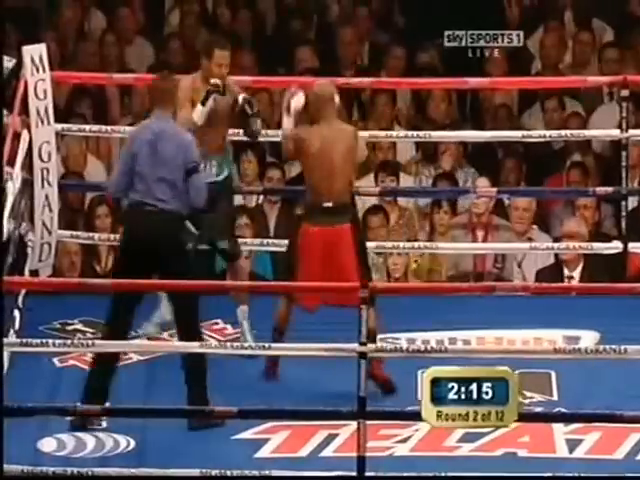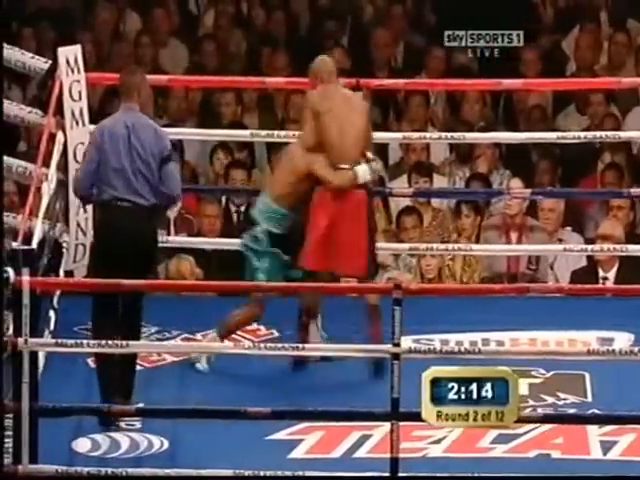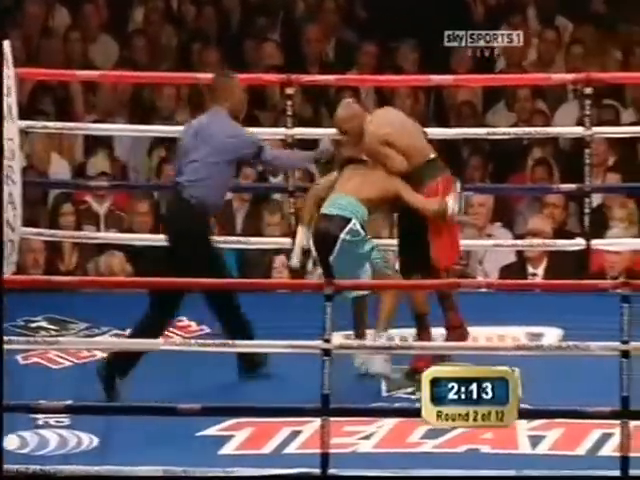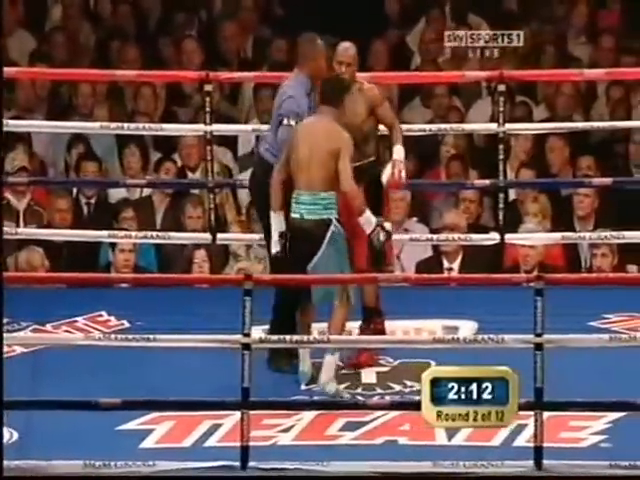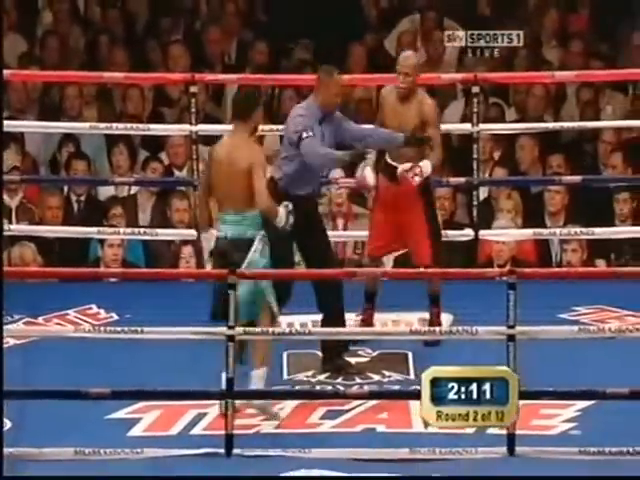
dt=1s
person 1, frame 1
left shoulder: (135, 136)
right shoulder: (185, 140)
left elbow: (115, 189)
right elbow: (196, 200)
left hip: (136, 227)
right hip: (168, 231)
left knee: (119, 318)
right knee: (187, 321)
left ankle: (93, 405)
right ankle: (198, 407)
person 1, frame 2
left shoulder: (103, 130)
right shoulder: (156, 133)
left elbow: (81, 186)
right elbow: (173, 191)
left hip: (110, 222)
right hip: (143, 224)
left knee: (105, 314)
right knee: (132, 311)
left ankle: (112, 400)
right ankle: (124, 393)
person 1, frame 3
left shoulder: (195, 127)
right shoulder: (233, 133)
right elbow: (275, 159)
right wrist: (312, 157)
left hip: (181, 211)
right hip: (190, 219)
right knee: (165, 304)
left ankle: (248, 356)
right ankle: (117, 365)
person 1, frame 4
left shoulder: (302, 90)
right shoulder: (295, 96)
right elbow: (285, 145)
right hip: (271, 180)
left ankle: (286, 345)
right ankle: (280, 350)
person 1, frame 5
left shoulder: (332, 119)
right shoulder: (301, 117)
left elbow: (363, 135)
right elbow: (315, 155)
left wrist: (405, 139)
right wrist: (348, 157)
left hip: (306, 202)
right hip: (281, 200)
left knee: (328, 274)
right knee: (280, 281)
left ankle: (334, 354)
person 2, frame 1
left shoulder: (302, 135)
right shoulder: (352, 134)
left elbow: (287, 154)
left wrist: (289, 114)
right wrist: (336, 108)
left hip: (313, 222)
right hip: (344, 221)
left knee: (291, 290)
right knee: (364, 295)
left ankle: (273, 360)
right ankle: (375, 363)
person 2, frame 2
left shoulder: (314, 97)
right shoulder: (360, 100)
left elbow: (309, 143)
right elbow: (366, 141)
left hip: (331, 185)
right hip: (359, 183)
left knee: (317, 271)
right knee: (364, 271)
left ankle: (303, 341)
right ankle: (375, 339)
person 2, frame 3
left shoulder: (371, 141)
right shoulder: (386, 113)
left elbow: (400, 167)
right elbow: (420, 134)
left hip: (425, 184)
right hip: (439, 175)
left knee: (414, 267)
right knee: (432, 261)
right ankle: (454, 323)
person 2, frame 4
left shoulder: (370, 94)
left elbow: (394, 126)
left wrist: (397, 156)
left hip: (368, 177)
left knee: (368, 259)
right knee: (354, 258)
left ankle: (369, 337)
right ankle: (376, 322)
person 2, frame 5
left shoulder: (427, 106)
right shoulder: (385, 94)
left elbow: (437, 151)
left wrist: (423, 169)
right wrist: (368, 162)
left hip: (415, 182)
right hip: (387, 177)
left knee: (427, 254)
right knee: (375, 250)
left ankle: (435, 315)
right ankle: (367, 313)
person 3, frame 1
left shoulder: (232, 91)
right shoulder: (186, 86)
left elbow: (254, 132)
right elbow: (181, 130)
left wrist: (249, 112)
right wrist: (205, 102)
left hip: (219, 177)
left knee: (233, 255)
left ankle: (244, 327)
right ankle: (163, 312)
person 3, frame 2
left shoulder: (300, 149)
right shoulder: (313, 157)
right elbow: (336, 180)
right wrist: (366, 170)
left hip: (280, 229)
right hip: (266, 234)
right knee: (257, 306)
right ankle: (211, 344)
person 3, frame 3
left shoulder: (350, 169)
right shoulder: (392, 182)
left elbow: (312, 194)
right elbow: (428, 208)
left wrist: (302, 236)
right wrist: (450, 204)
left hip: (322, 229)
right hip: (346, 228)
left ankle: (363, 356)
right ankle: (379, 357)
person 3, frame 4
left shoulder: (300, 129)
right shoulder: (340, 136)
left elbow: (278, 178)
right elbow: (348, 188)
left wrist: (277, 224)
right wrist: (371, 223)
left hip: (297, 218)
right hip: (323, 220)
left knee: (305, 295)
right knee: (340, 296)
left ankle: (305, 365)
right ankle: (327, 375)
person 3, frame 5
left shoulder: (217, 149)
right shoulder: (254, 151)
left elbow: (204, 197)
right elbow: (263, 203)
right wrist: (283, 215)
left hip: (223, 237)
right hip: (249, 236)
left knee: (231, 318)
right knee: (265, 314)
right ankle: (256, 389)
